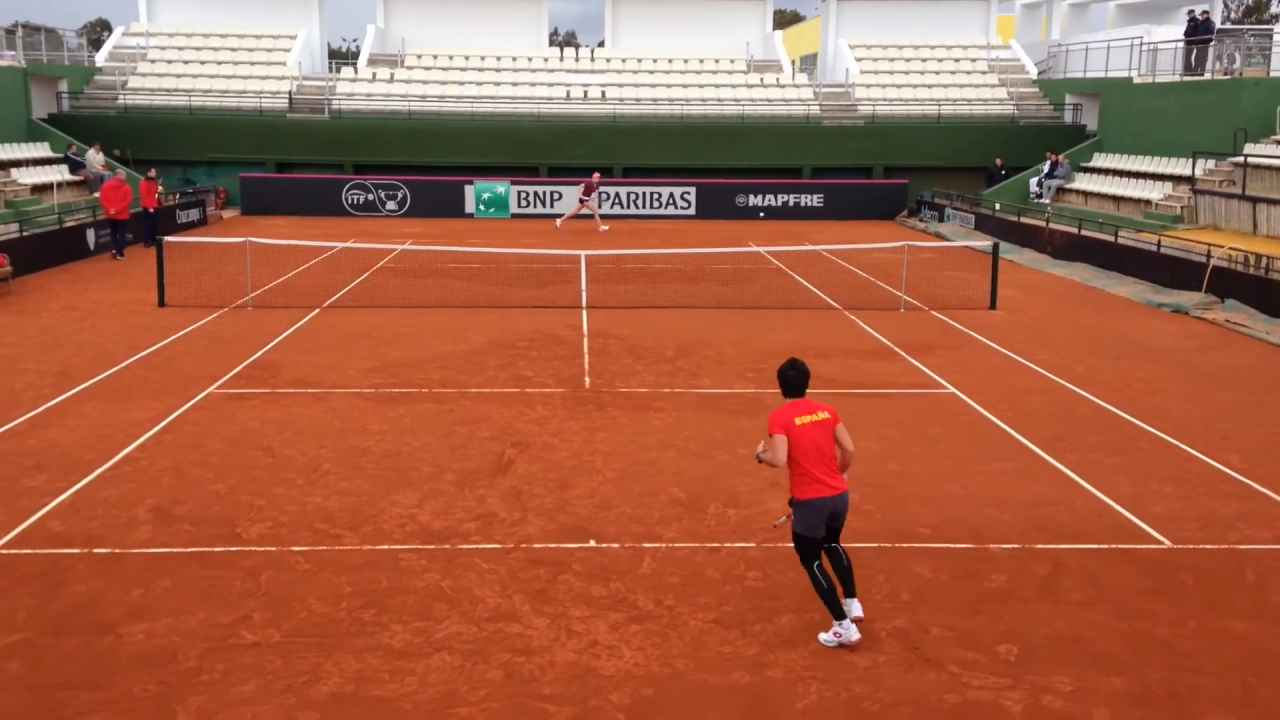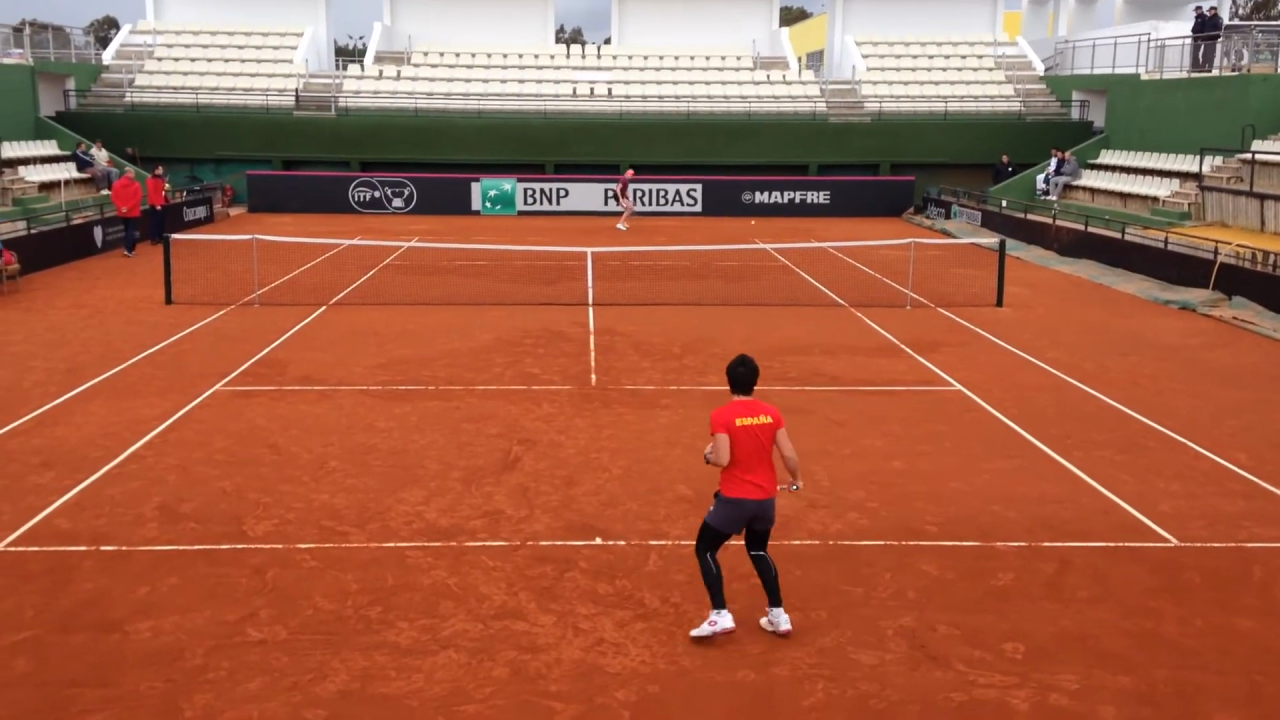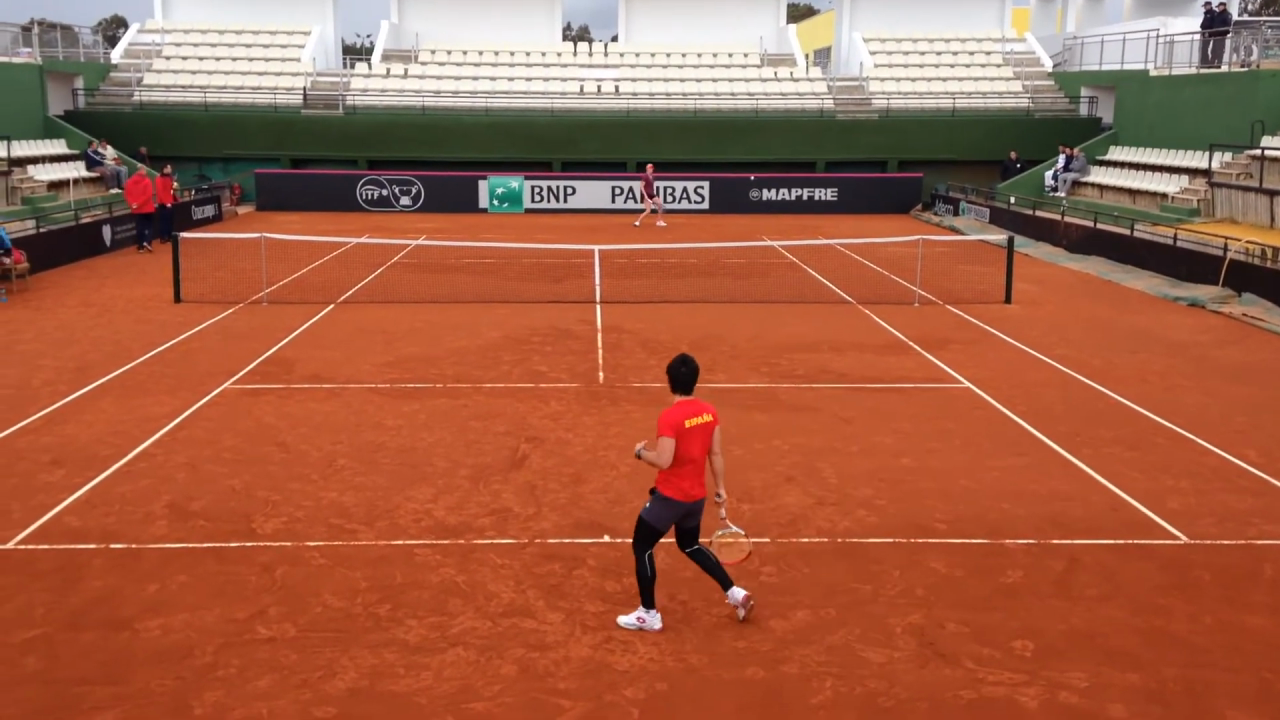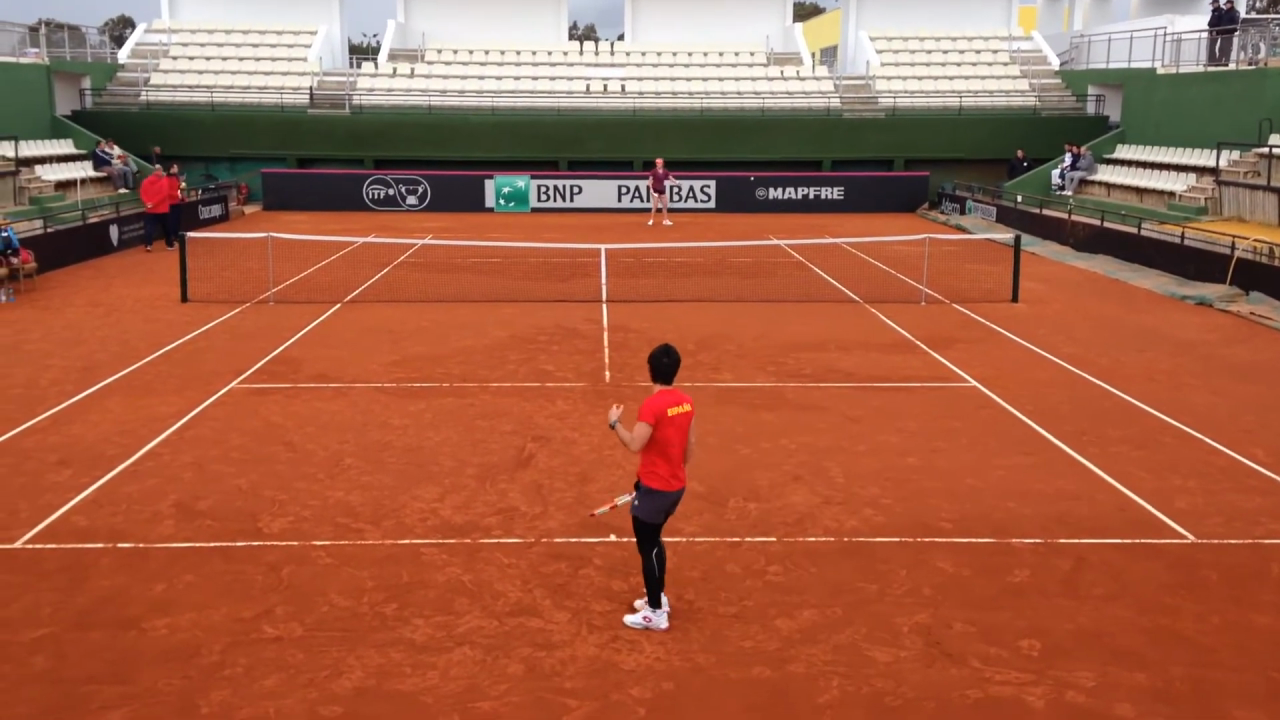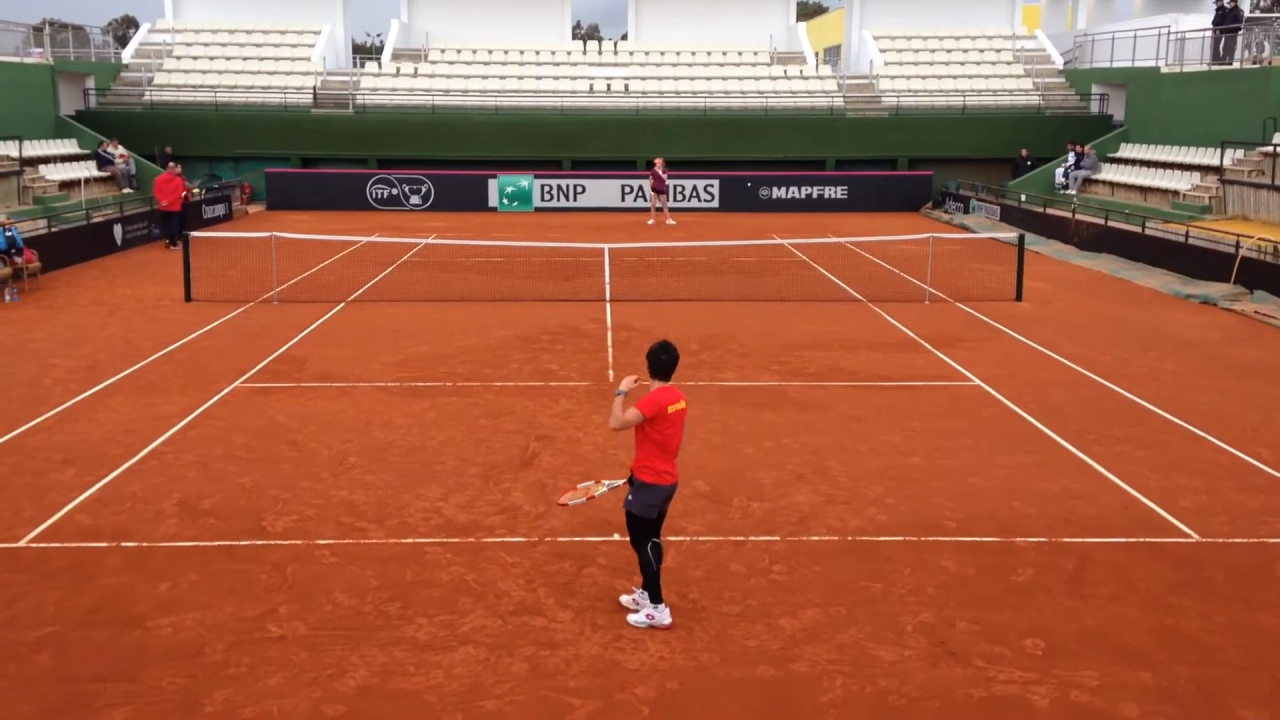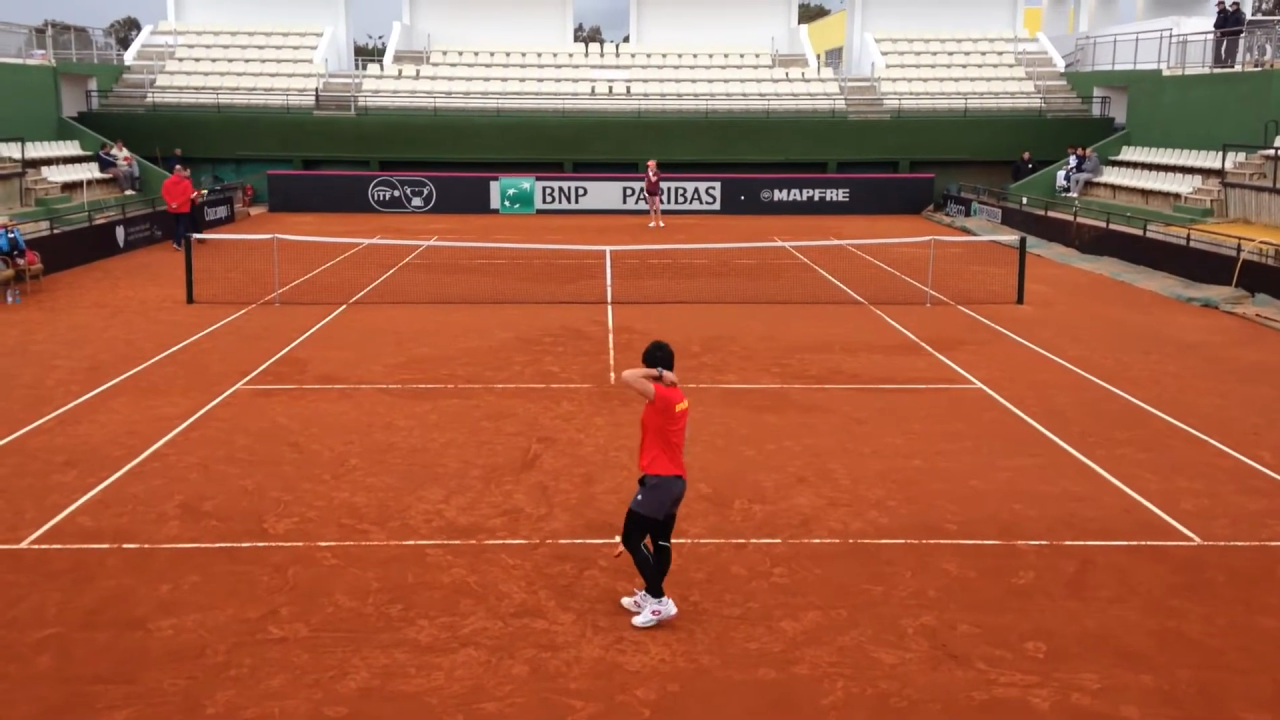
dt=0.3s
person 1, frame 1
left shoulder: (780, 417)
right shoulder: (827, 411)
left elbow: (780, 461)
right elbow: (849, 450)
left wrist: (760, 455)
left hip: (809, 500)
right hip: (838, 495)
left knee: (812, 562)
right knee: (832, 545)
left ankle: (844, 628)
right ankle: (852, 604)
person 1, frame 2
left shoulder: (722, 416)
right shoulder: (772, 413)
left elbow: (723, 460)
right elbow: (789, 456)
left wrist: (707, 455)
right wrist: (796, 479)
left hip: (734, 499)
right hip: (766, 499)
left knee: (704, 550)
right knee: (758, 552)
left ankle: (720, 615)
right ankle: (778, 616)
person 1, frame 3
left shoulder: (670, 416)
right shoulder: (709, 412)
left elbow: (664, 462)
right elbow: (716, 454)
left wrist: (640, 453)
right wrist: (720, 487)
left hip: (669, 497)
right hip: (695, 497)
left knee: (642, 547)
right knee: (692, 547)
left ankle: (648, 614)
right ankle: (734, 593)
person 1, frame 4
left shoulder: (651, 405)
right shoulder: (686, 402)
left elbow: (635, 445)
left wrist: (614, 423)
left hip: (653, 487)
right hip: (676, 486)
left knee: (648, 548)
right knee: (653, 540)
left ankle: (656, 613)
right ankle: (656, 598)
person 1, frame 5
left shoulder: (652, 401)
right shoulder: (678, 397)
left elbow: (615, 423)
left wrist: (621, 391)
left hip: (648, 483)
right hip: (667, 480)
left knee: (641, 543)
right knee: (651, 538)
left ankle: (658, 610)
right ankle: (647, 596)
person 1, frame 6
left shoulder: (661, 395)
right shoulder: (677, 395)
left elbow: (626, 376)
left wrist: (657, 374)
left hip: (659, 481)
right hip: (675, 479)
left knee: (631, 540)
right knee: (661, 541)
left ankle: (660, 602)
right ankle: (649, 597)
